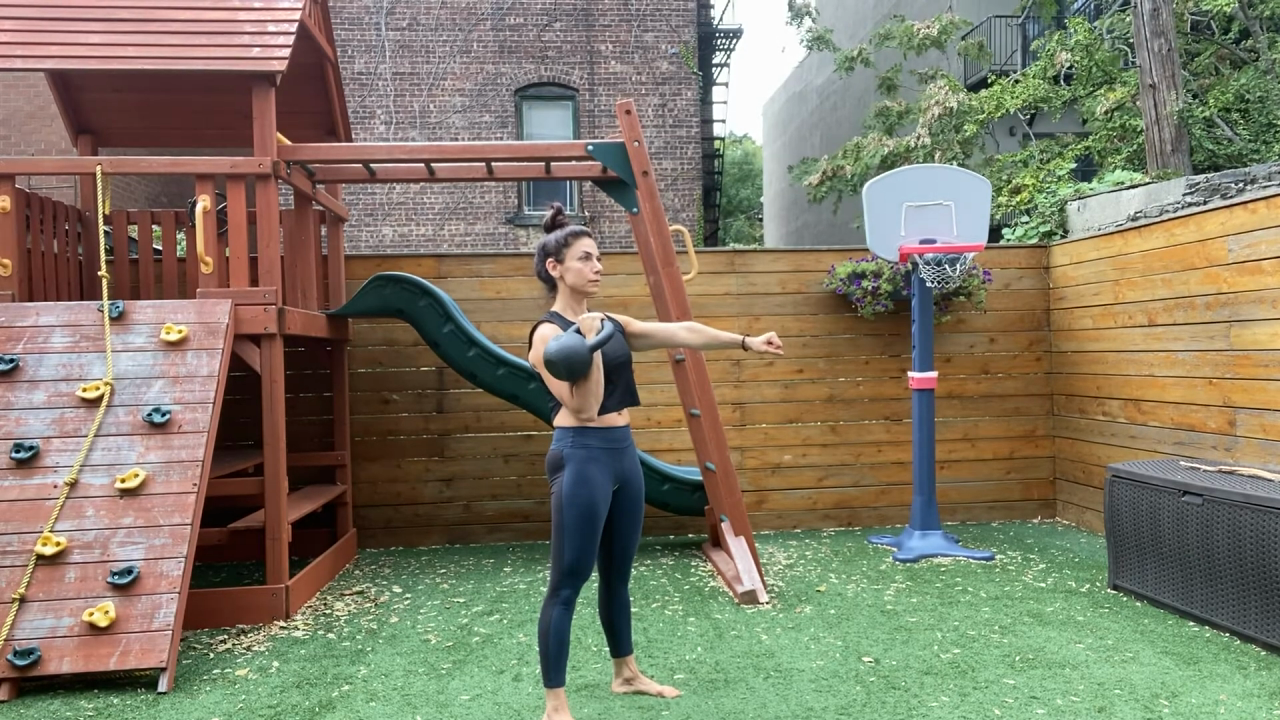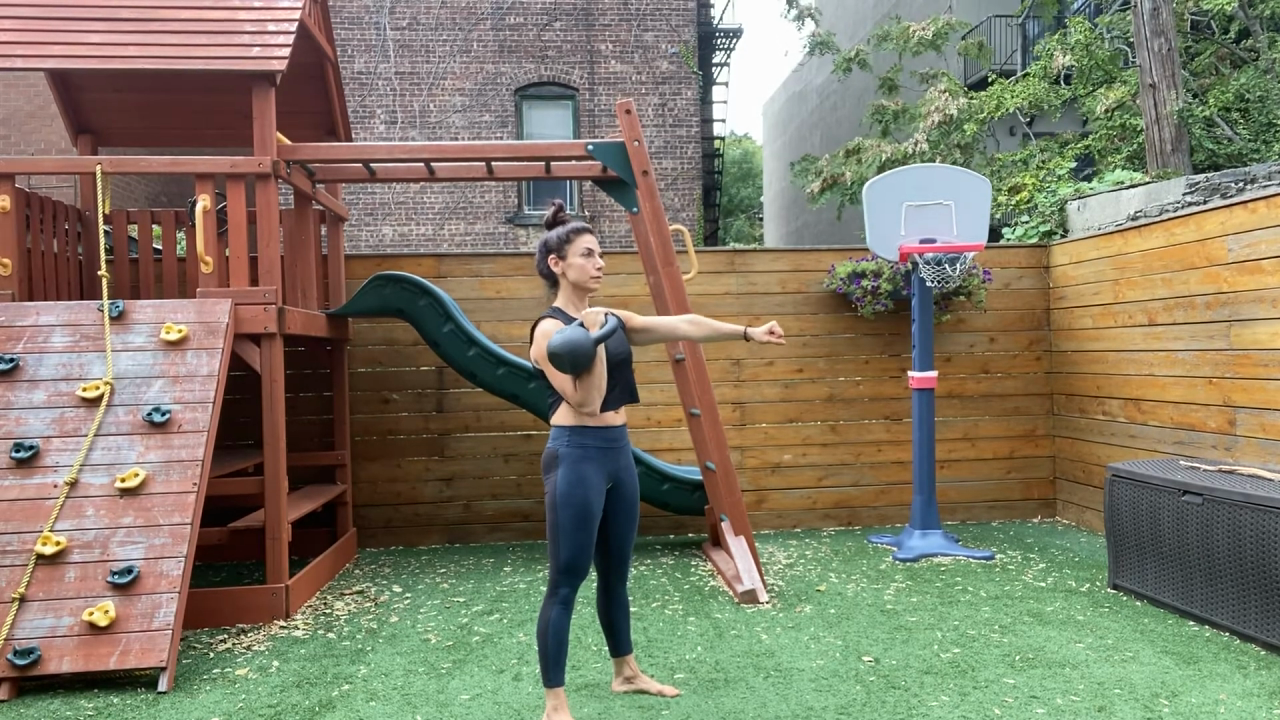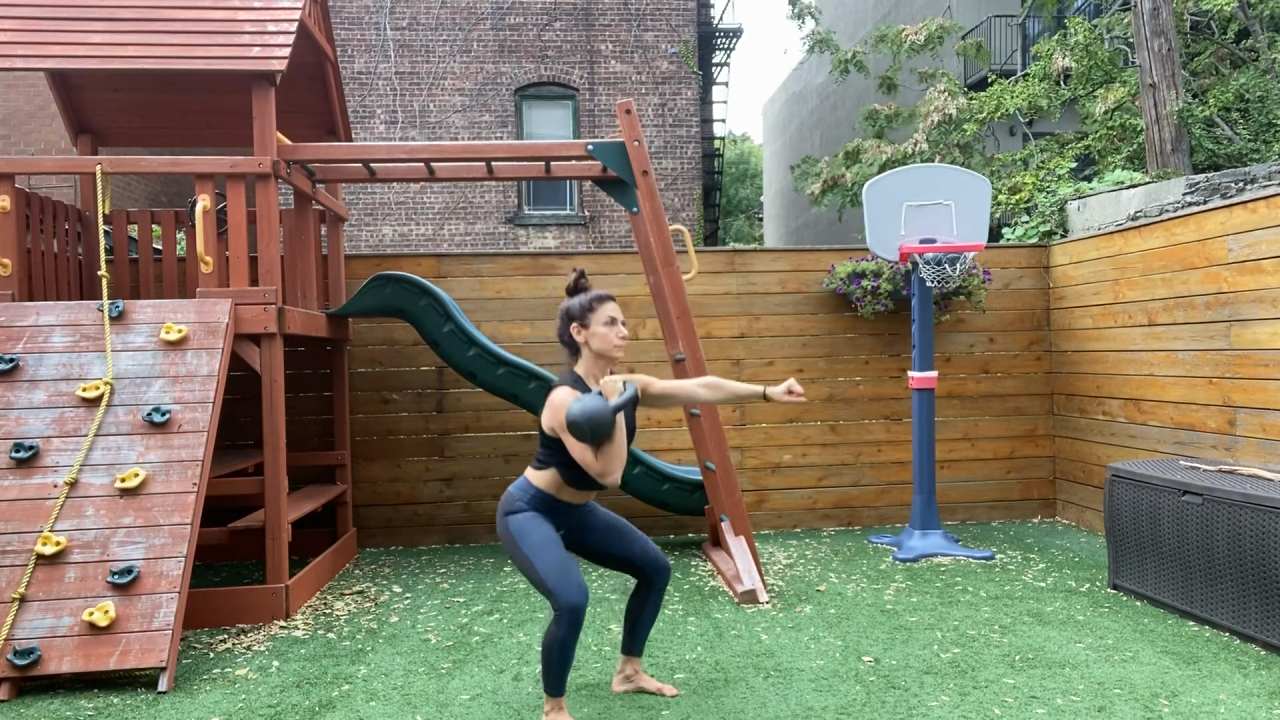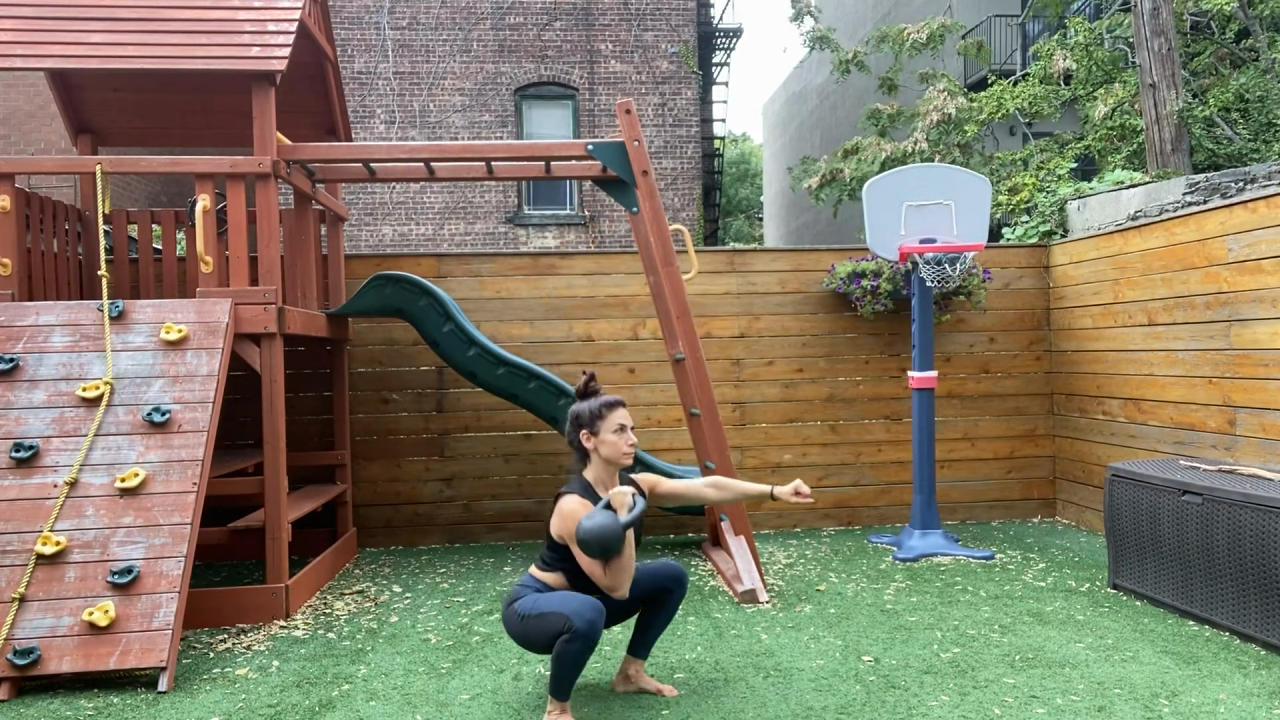
dt=0.7s
person 1, frame 1
left shoulder: (611, 323)
right shoulder: (548, 335)
left elbow: (681, 333)
right elbow: (584, 407)
left wrist: (746, 342)
right wrist: (589, 342)
left hip: (623, 453)
right hip: (581, 457)
left knee: (618, 574)
right knee: (567, 583)
left ankle: (626, 673)
person 1, frame 2
left shoulder: (611, 319)
right shoulder: (549, 330)
left elbow: (683, 326)
right elbow: (587, 403)
left wrist: (747, 333)
right wrist: (593, 338)
left hip: (617, 453)
right hip: (576, 456)
left knee: (616, 574)
right knee: (566, 582)
left ankle: (626, 671)
person 1, frame 3
left shoulder: (626, 386)
right shoulder: (564, 399)
left elbow: (701, 388)
right elbow: (609, 473)
left wrist: (768, 392)
right wrist: (611, 407)
left hip: (576, 511)
right hip: (528, 512)
left knee: (655, 567)
right knee: (571, 599)
left ankle: (629, 671)
person 1, frame 4
left shoulder: (634, 486)
right shoulder: (574, 505)
left elbow: (709, 488)
right elbow: (618, 589)
left wrist: (776, 491)
right wrist: (622, 518)
right hip: (531, 604)
left knee: (672, 576)
right knee: (587, 615)
left ankle: (630, 671)
